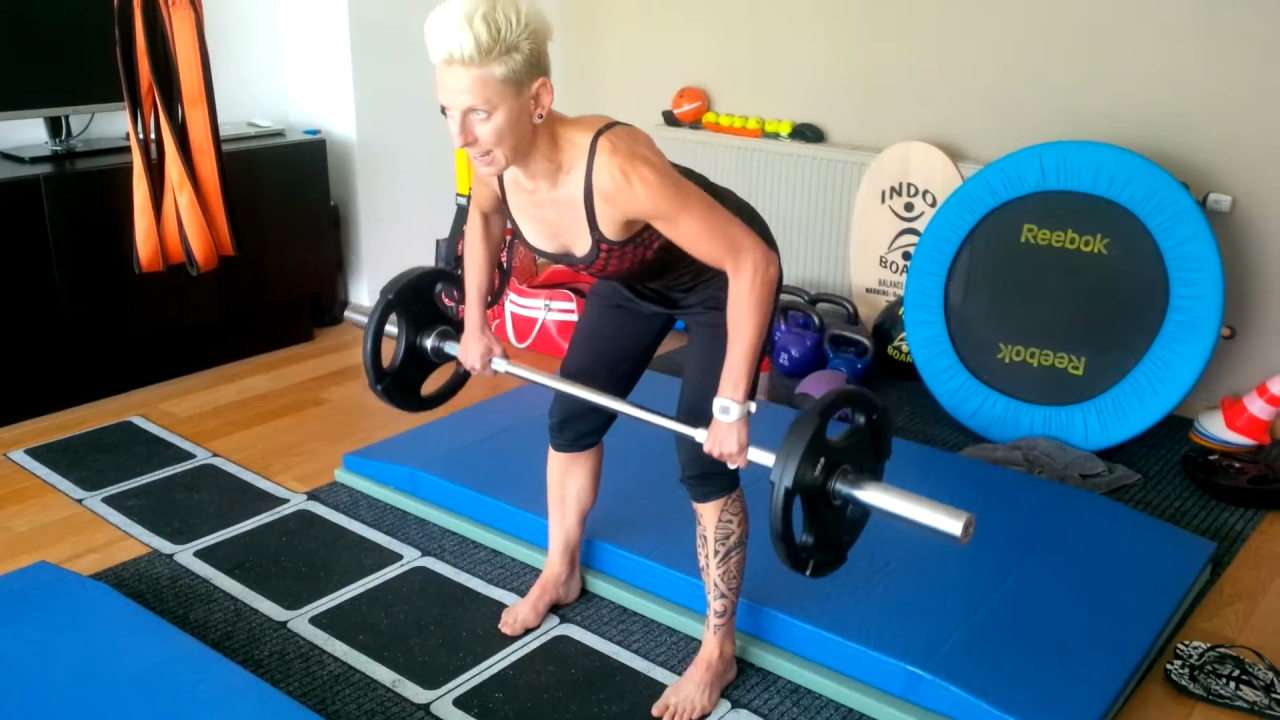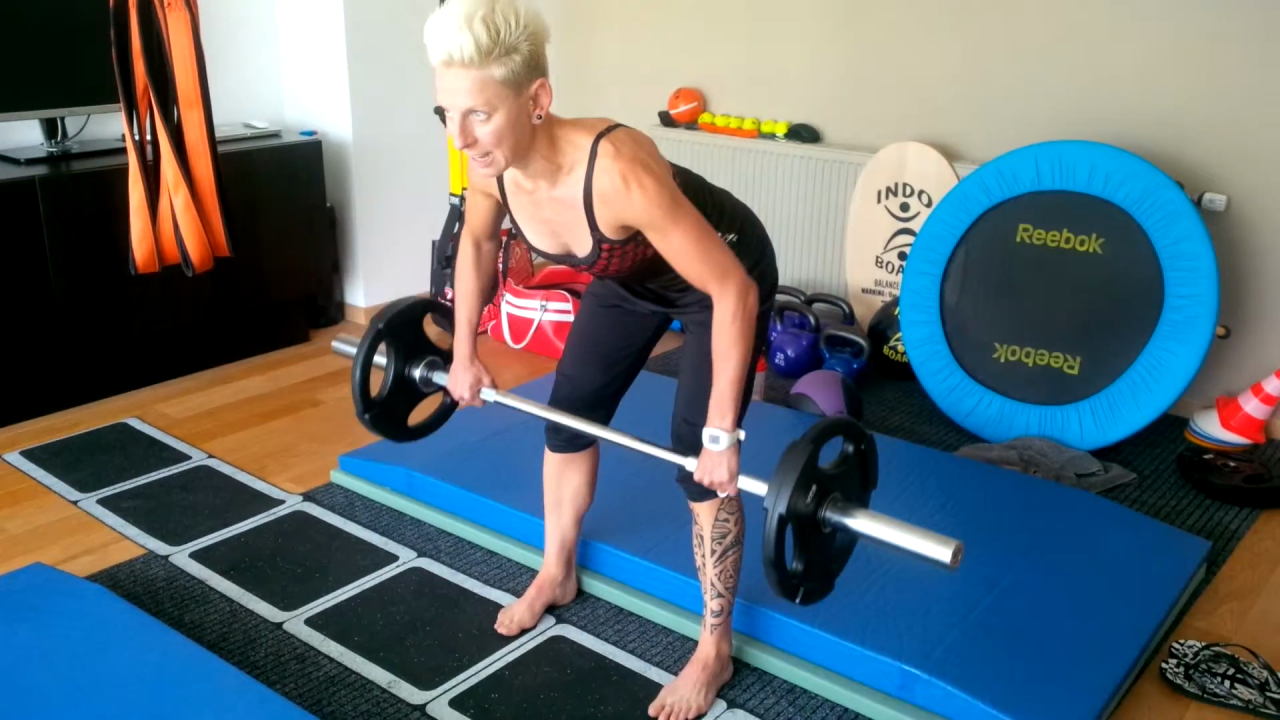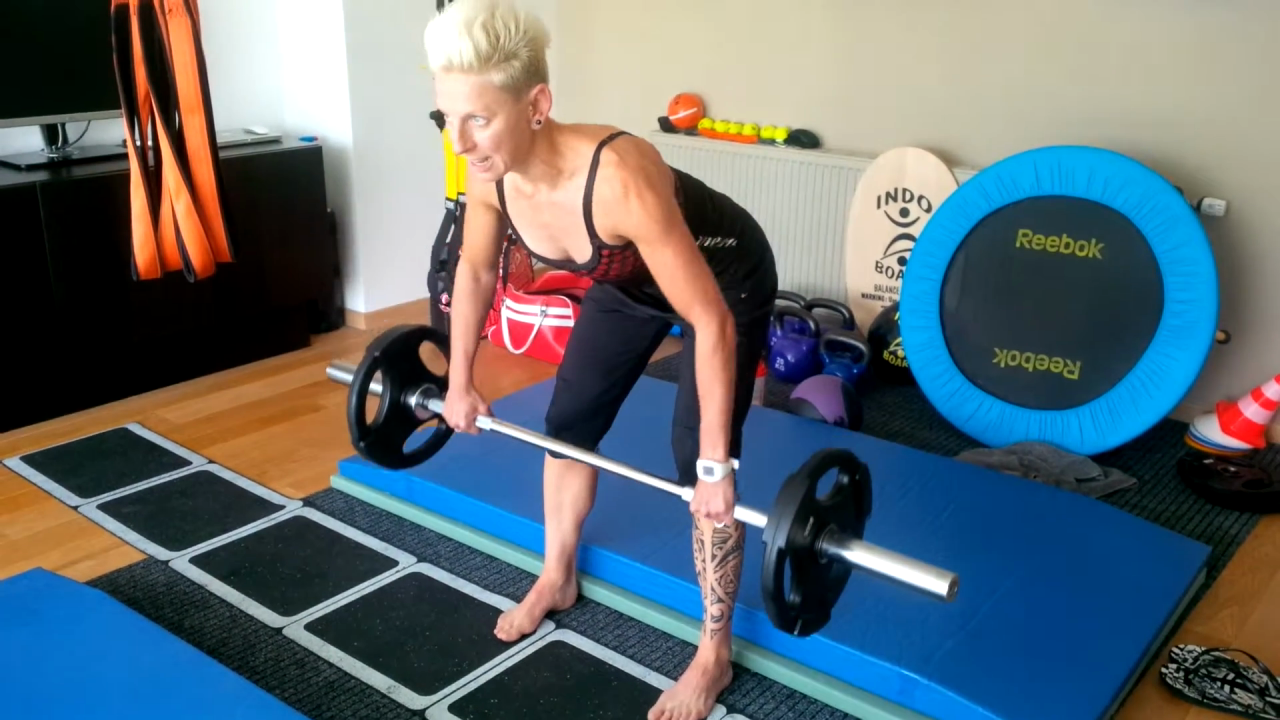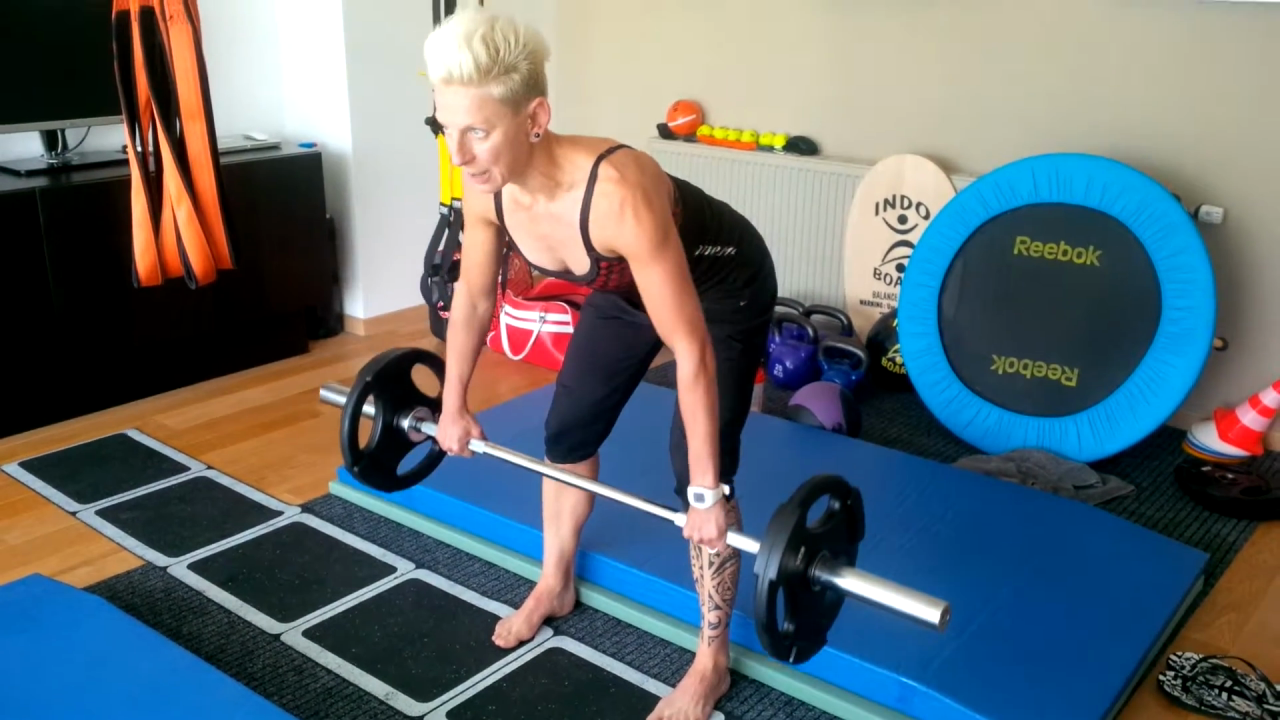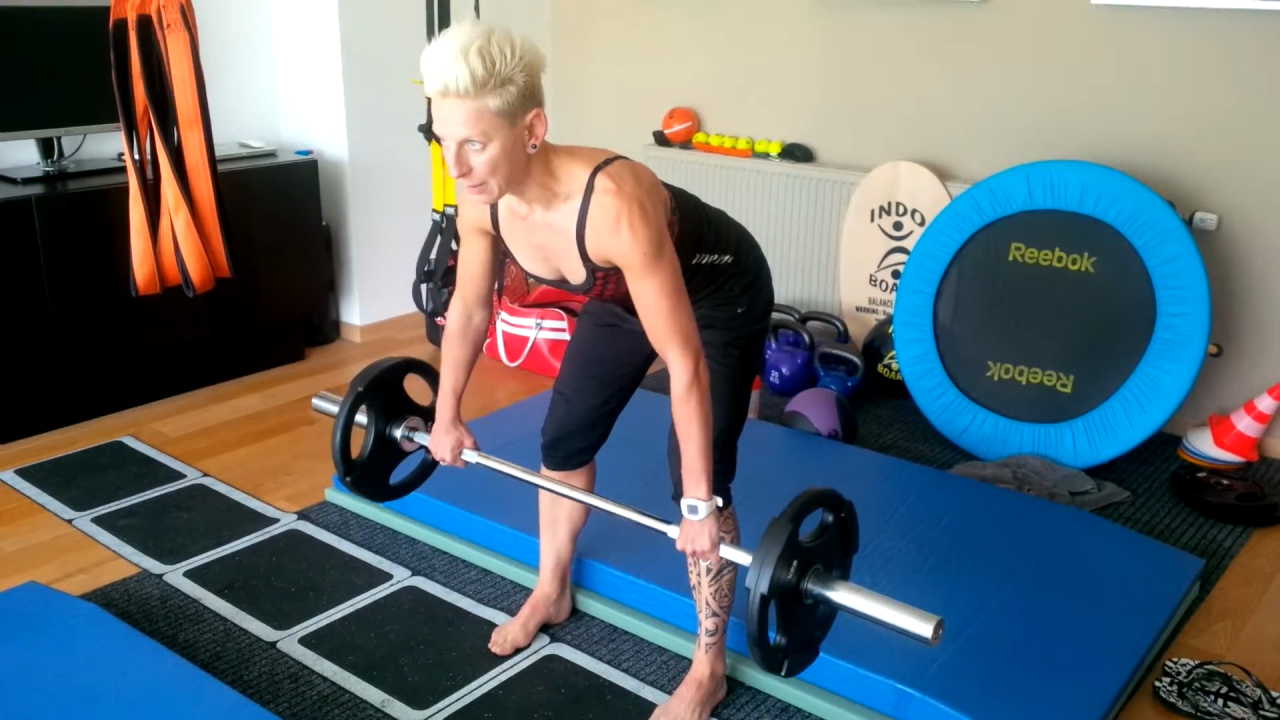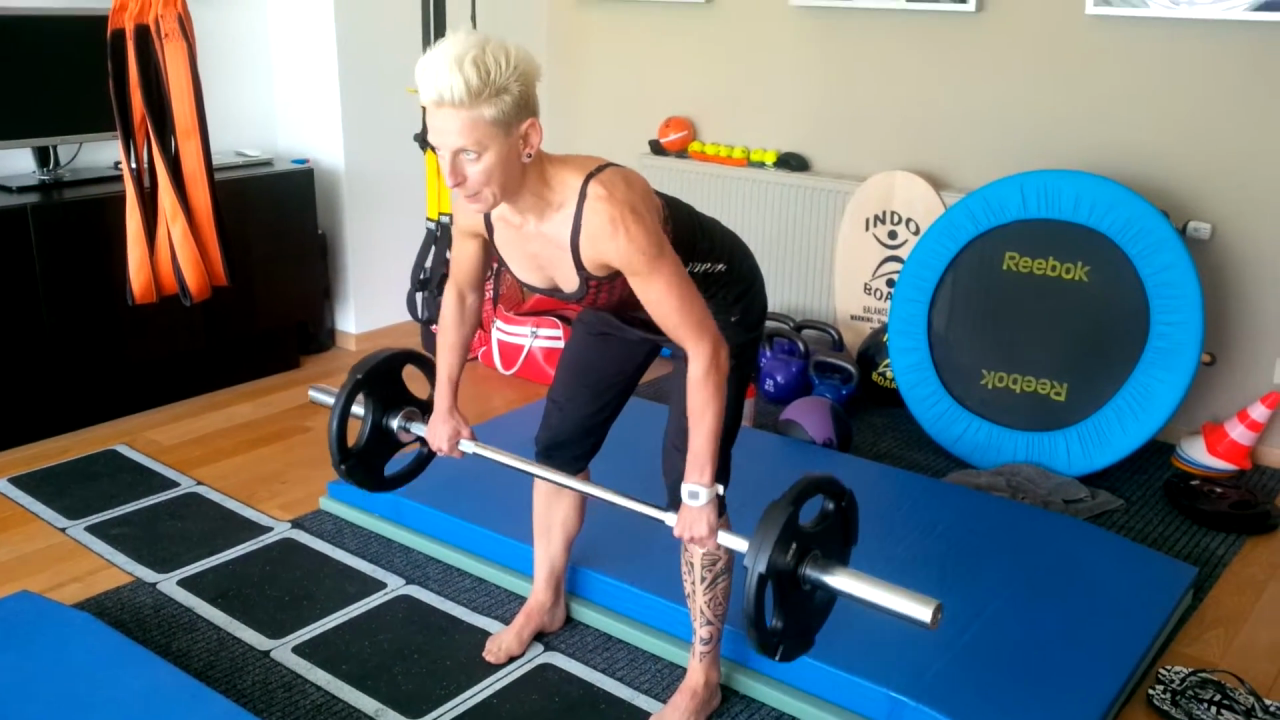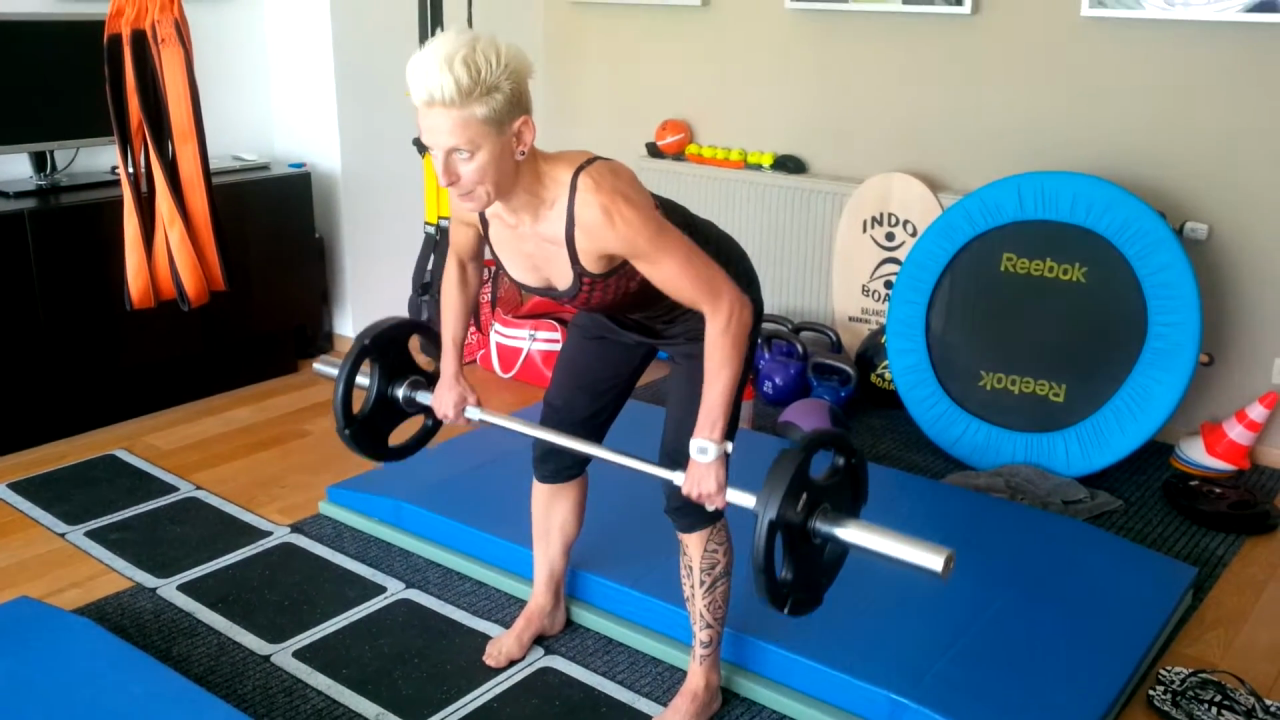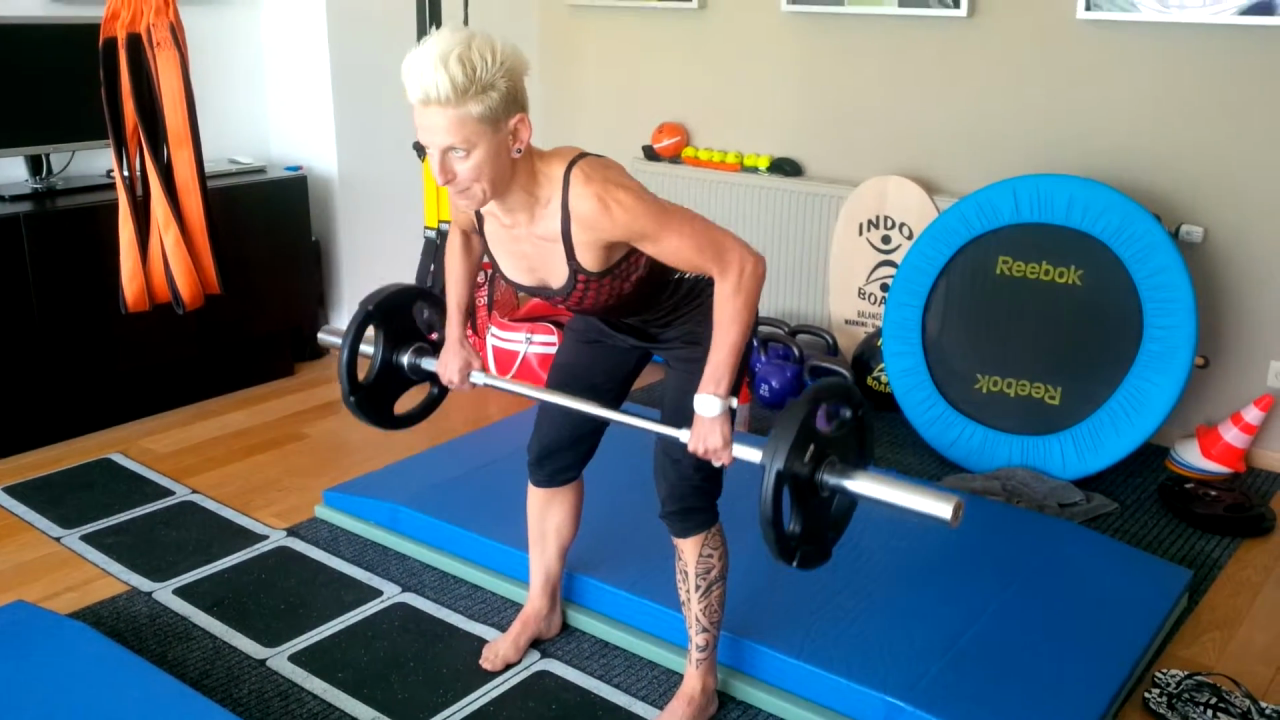
dt=0.2s
person 1, frame 1
left shoulder: (617, 167)
right shoulder: (496, 161)
left elbow: (753, 263)
left wrist: (731, 406)
right wrist: (475, 320)
left hip: (719, 274)
right hip: (635, 273)
left knee: (706, 455)
right knee: (572, 416)
left ankle: (718, 649)
right ankle: (561, 574)
person 1, frame 2
left shoulder: (617, 171)
right shoulder: (492, 167)
left elbow: (732, 292)
right elbow: (477, 243)
left wrist: (721, 433)
right wrist: (465, 350)
left hip: (722, 271)
right hip: (631, 272)
left knee: (698, 457)
right knee: (568, 415)
left ankle: (714, 649)
right ankle: (557, 574)
person 1, frame 3
left shoulder: (618, 179)
right shoulder: (490, 175)
left elbow: (709, 323)
right elbow: (475, 271)
left wrist: (715, 466)
right wrist: (461, 380)
left hip: (726, 275)
right hip: (629, 277)
left knee: (698, 461)
right knee: (567, 422)
left ankle: (714, 653)
right ankle: (557, 579)
person 1, frame 4
left shoulder: (616, 194)
right shoulder: (487, 189)
left elbow: (691, 351)
right elbow: (473, 297)
left wrist: (705, 493)
right wrist: (454, 404)
left hip: (724, 285)
right hip: (628, 283)
left knee: (698, 470)
right knee: (567, 429)
left ankle: (711, 660)
right ankle: (555, 586)
person 1, frame 5
left shoulder: (613, 206)
right shoulder: (482, 199)
left elbow: (688, 366)
right elbow: (468, 309)
left wrist: (699, 504)
right wrist: (446, 416)
left hip: (721, 294)
right hip: (625, 290)
left knee: (696, 482)
right knee: (563, 437)
right ankle: (551, 593)
person 1, frame 6
left shoulder: (606, 212)
right shoulder: (477, 204)
left elbow: (707, 349)
right elbow: (460, 294)
left wrist: (701, 490)
right wrist: (444, 403)
left hip: (716, 300)
right hip: (619, 302)
left knee: (688, 495)
right knee: (557, 445)
right ankle: (545, 602)
person 1, frame 7
left shoulder: (597, 203)
right shoulder: (475, 197)
left elbow: (730, 307)
right elbow: (460, 266)
left wrist: (710, 449)
right wrist: (450, 371)
left hip: (703, 307)
right hip: (615, 307)
left knee: (688, 490)
right knee: (554, 450)
right ankle: (546, 604)
person 1, frame 8
left shoulder: (592, 197)
right shoulder: (471, 192)
left elbow: (741, 266)
left wrist: (713, 404)
right wrist: (455, 335)
left hip: (696, 311)
right hip: (609, 312)
left knee: (683, 490)
right knee: (550, 453)
right ankle: (542, 608)
